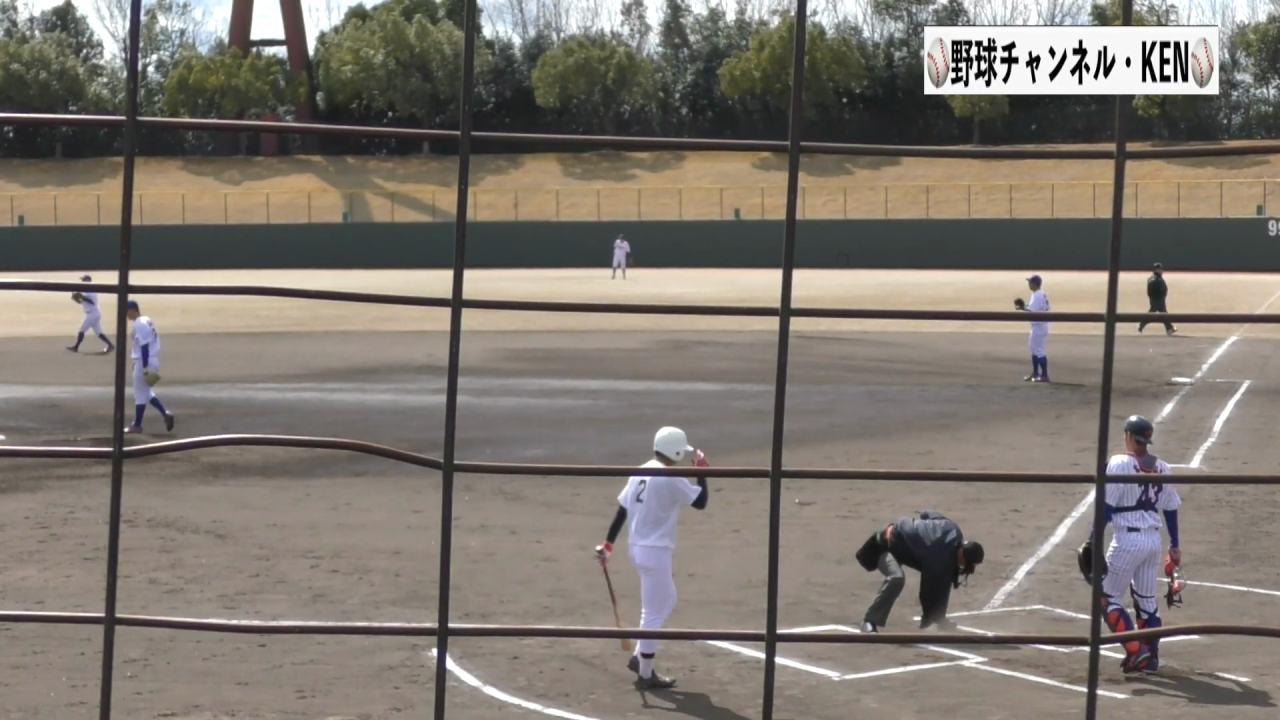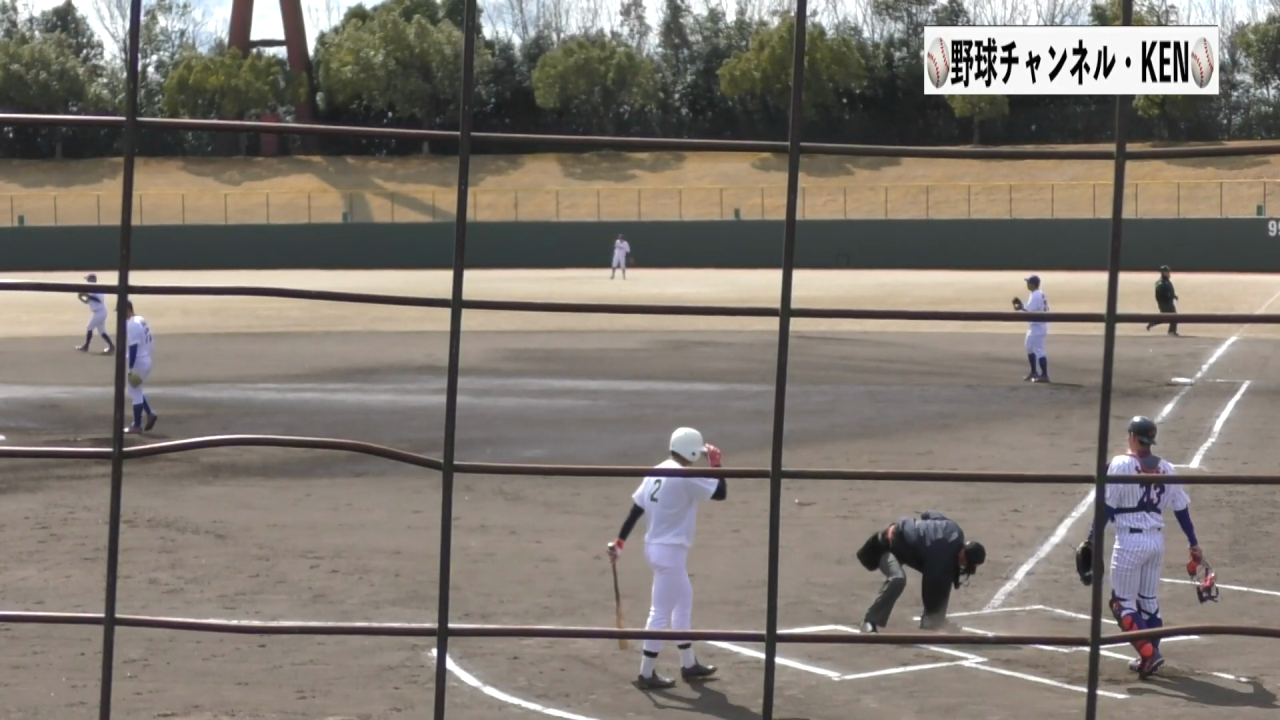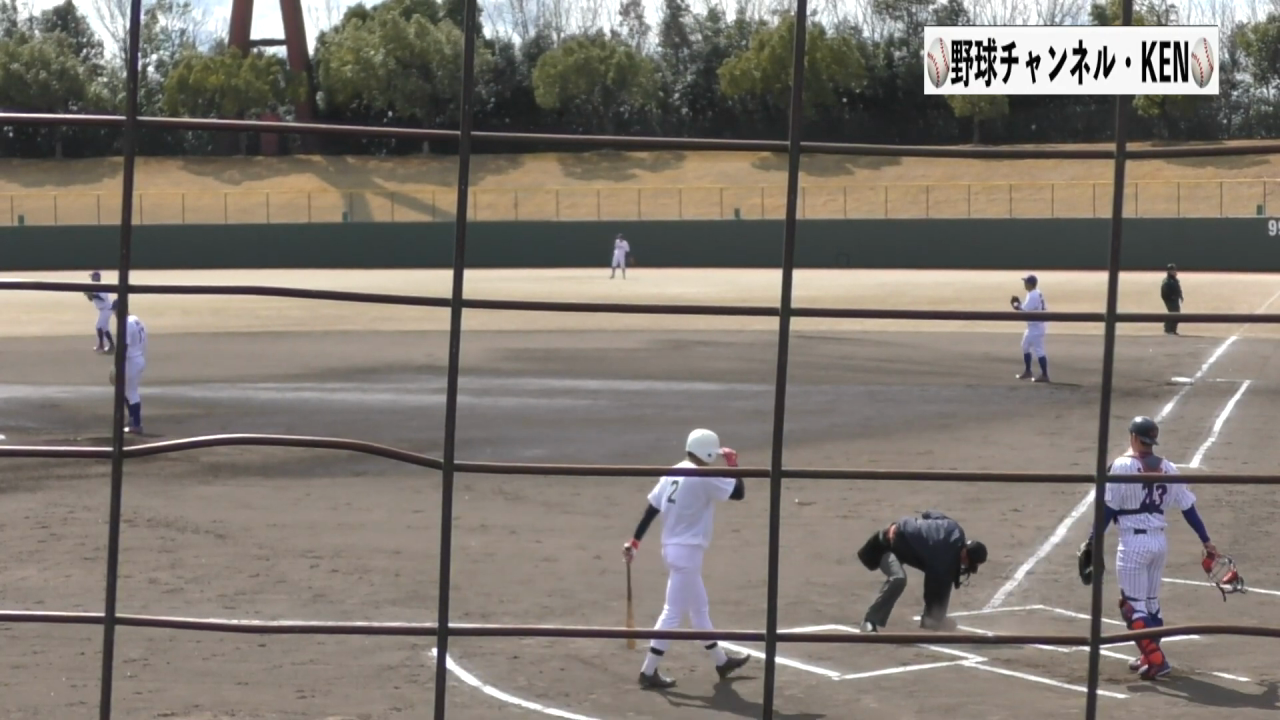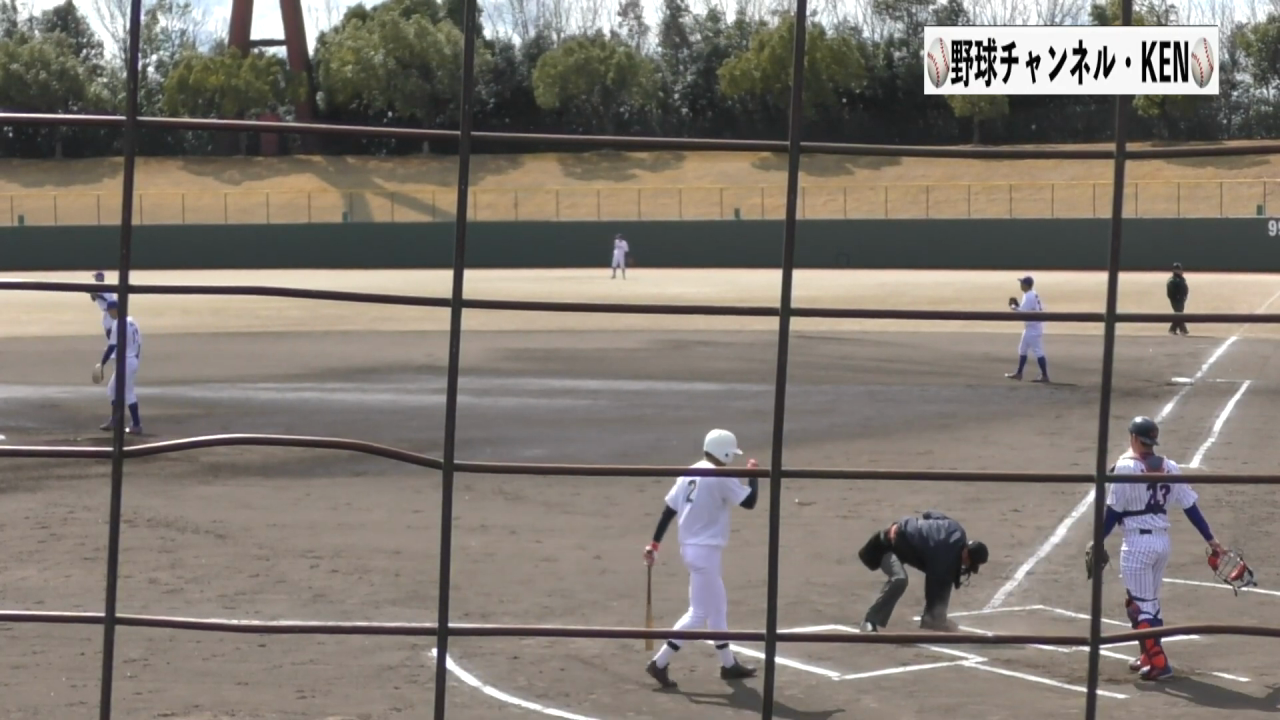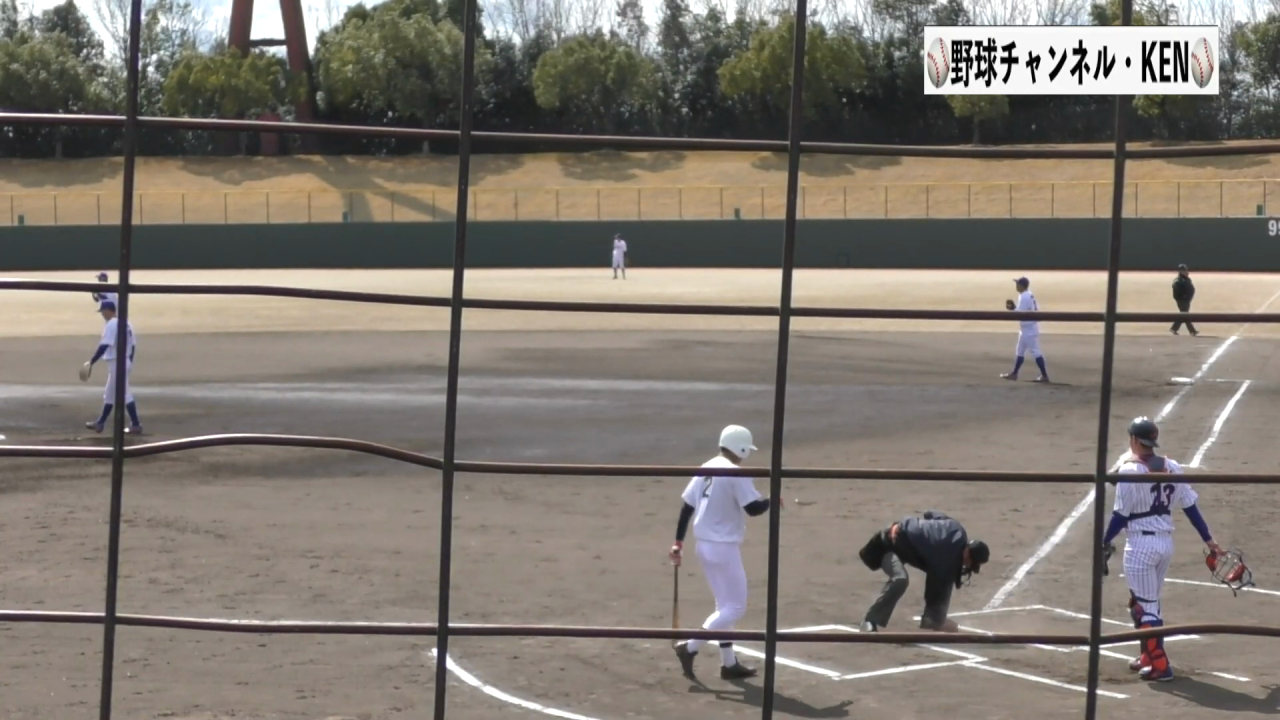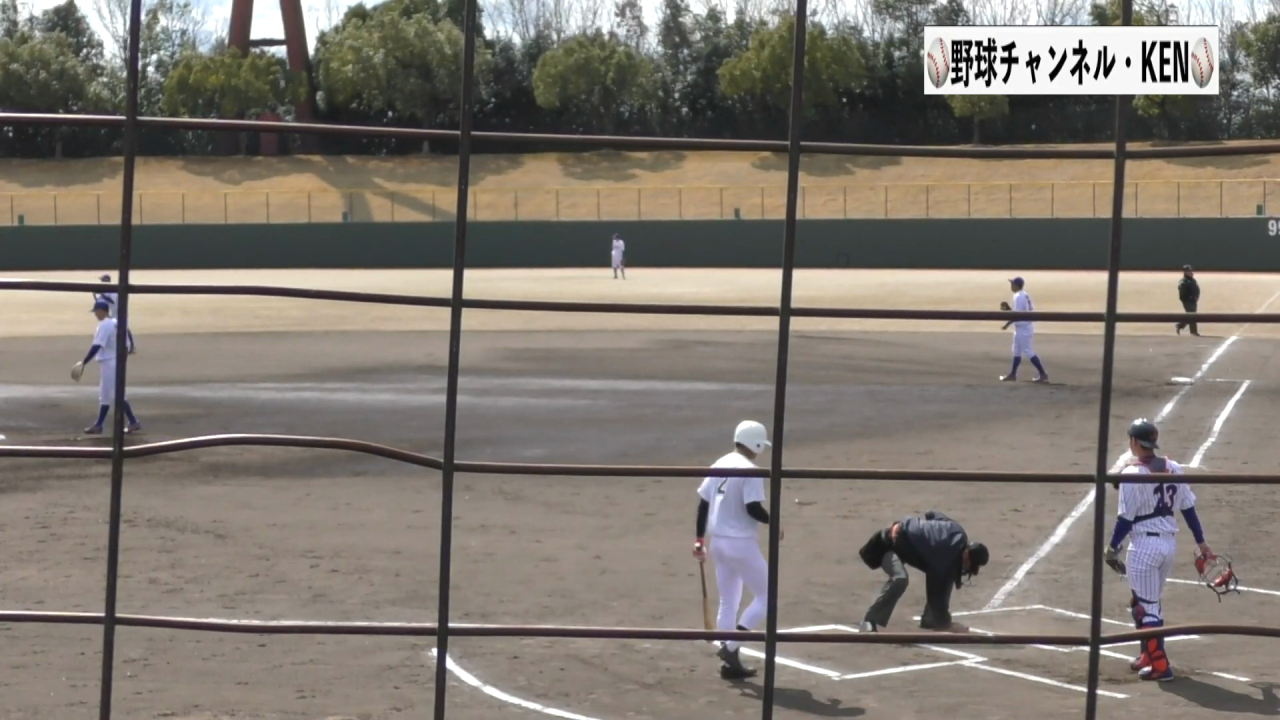
dt=0.1s
person 1, frame 1
left shoulder: (1119, 463)
right shoulder: (1162, 467)
left elbow: (1108, 506)
right elbow: (1171, 510)
left wrist: (1093, 540)
right wrist: (1175, 545)
left hip: (1127, 540)
right hip: (1154, 539)
left knee: (1107, 597)
right knee: (1147, 599)
left ankle: (1136, 649)
right ankle: (1149, 657)
person 1, frame 2
left shoulder: (1121, 465)
right shoulder: (1165, 468)
left elbow: (1107, 506)
right elbow: (1181, 508)
left wrist: (1091, 538)
right wrist: (1193, 544)
left hip: (1129, 541)
right hip: (1156, 540)
left knee: (1122, 603)
right knee: (1148, 601)
left ankle: (1149, 654)
right ankle: (1147, 656)
person 1, frame 3
left shoulder: (1123, 465)
right shoulder: (1168, 469)
left elbow: (1109, 508)
right elbow: (1188, 507)
left wrist: (1093, 539)
right wrist: (1206, 541)
left hip: (1133, 542)
right hip: (1159, 540)
left knee: (1132, 604)
right knee: (1150, 601)
left ankle: (1156, 660)
right ankle: (1149, 658)
person 1, frame 4
left shoulder: (1126, 467)
right shoulder: (1170, 468)
left elbow: (1114, 510)
right elbow: (1190, 506)
right wrist: (1209, 539)
left hip: (1137, 543)
right hip: (1163, 540)
left knee: (1139, 605)
right knee: (1151, 602)
left ankle: (1158, 663)
right ankle: (1148, 657)
person 1, frame 5
left shoulder: (1129, 470)
right shoulder: (1172, 468)
left elbow: (1120, 514)
right elbow: (1190, 506)
left wrist: (1106, 542)
right wrist: (1208, 540)
left hip: (1140, 544)
right hip: (1166, 542)
left knee: (1142, 606)
right knee: (1152, 602)
left ankle: (1160, 665)
right ankle: (1148, 658)
person 1, frame 6
left shoulder: (1132, 474)
right shoulder: (1174, 469)
left elbow: (1126, 518)
right elbow: (1189, 508)
left wrist: (1113, 547)
right wrist: (1200, 542)
left hip: (1144, 545)
right hip: (1168, 543)
left knee: (1144, 606)
right knee: (1153, 603)
left ankle: (1159, 666)
right ankle: (1149, 657)
person 2, frame 1
left shoulder: (640, 473)
right shoulder: (670, 478)
left elbow: (622, 510)
right elbow: (701, 502)
left wrist: (608, 544)
right wrist: (702, 470)
left hip: (637, 548)
right hip: (656, 552)
left knee: (666, 602)
right knee: (653, 613)
left ankle: (640, 657)
right ankle: (647, 673)
person 2, frame 2
left shoulder: (656, 473)
right shoulder: (686, 477)
left elbow: (636, 509)
right elbow: (720, 493)
left wrist: (619, 542)
right wrist: (716, 464)
left hip: (655, 548)
right hip: (670, 551)
left knee: (684, 603)
right knee: (660, 613)
left ankle: (689, 665)
right ankle: (647, 673)
person 2, frame 3
left shoulder: (671, 474)
right shoulder: (703, 478)
left elbow: (651, 510)
right elbow: (739, 493)
left wrist: (634, 542)
right wrist: (733, 465)
left hip: (672, 548)
right hip: (687, 551)
left knee: (699, 607)
right knee: (673, 613)
left ankle: (720, 661)
right ankle: (649, 672)
person 2, frame 4
left shoulder: (689, 475)
right shoulder: (722, 478)
left elbow: (668, 511)
right elbow: (751, 501)
left wrist: (654, 544)
right wrist: (753, 475)
left hip: (689, 548)
right hip: (706, 552)
left knee: (716, 608)
right knee: (698, 613)
left ankle: (728, 664)
right ankle: (660, 662)
person 2, frame 5
left shoulder: (704, 470)
right shoulder: (735, 475)
left elbow: (686, 508)
right elbow: (753, 509)
left wrist: (678, 544)
right wrist: (770, 503)
left hip: (703, 545)
right hip: (723, 547)
left knee: (726, 604)
right knee: (734, 607)
left ankle: (729, 663)
right ankle: (690, 647)
person 2, frame 6
left shoulder: (719, 466)
right shoulder: (750, 471)
left elbow: (703, 504)
right elbow: (753, 508)
left wrist: (699, 541)
right wrist: (772, 521)
left hip: (717, 542)
right hip: (741, 543)
left knee: (728, 602)
right knee: (764, 597)
left ankle: (733, 664)
right ankle: (731, 647)
